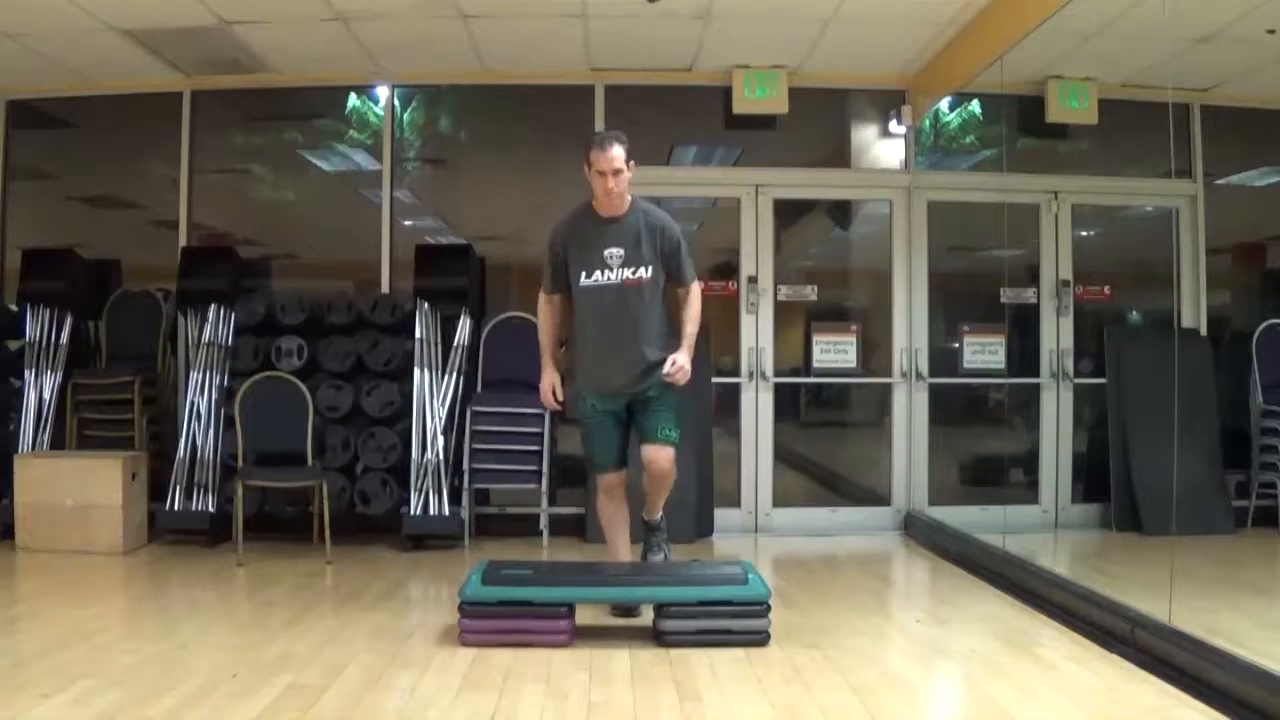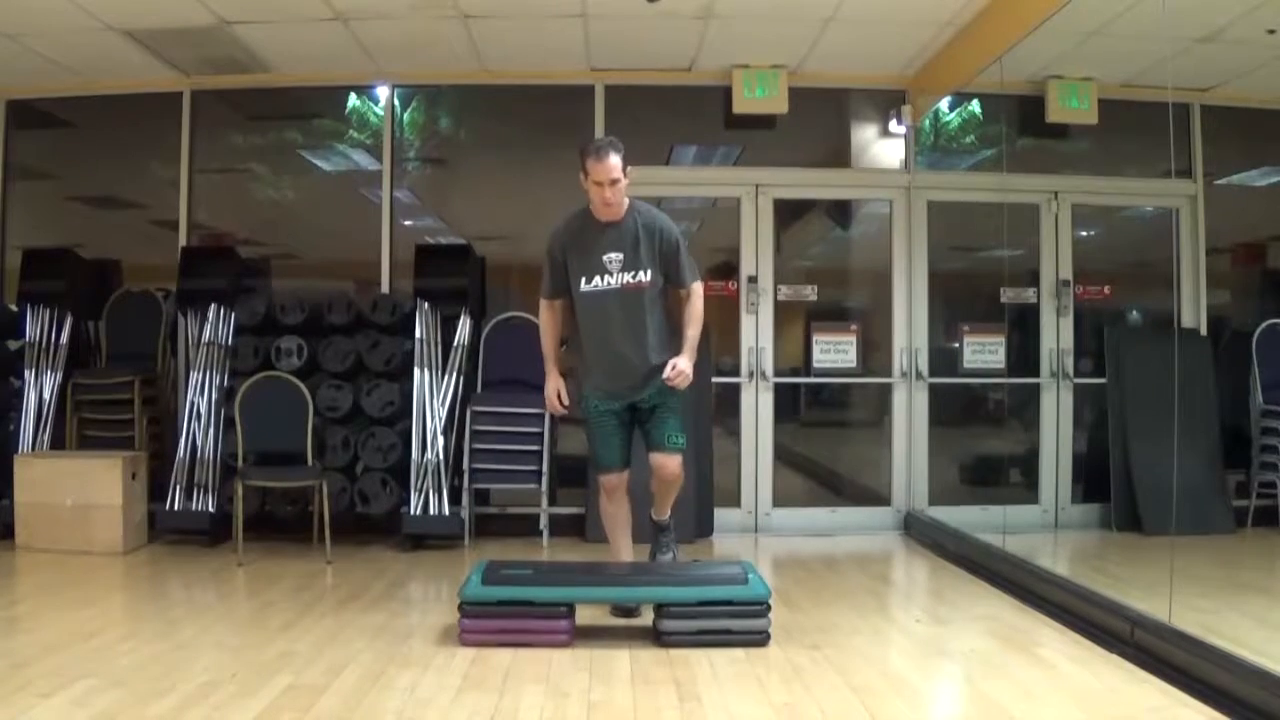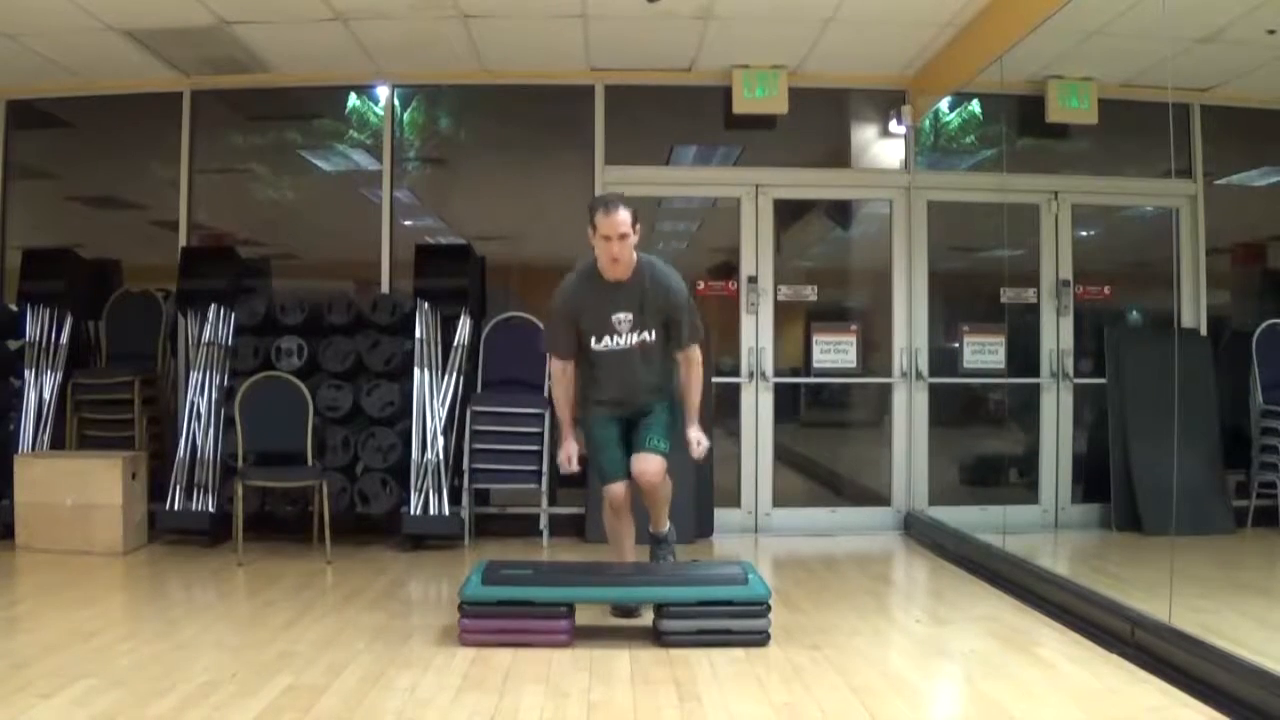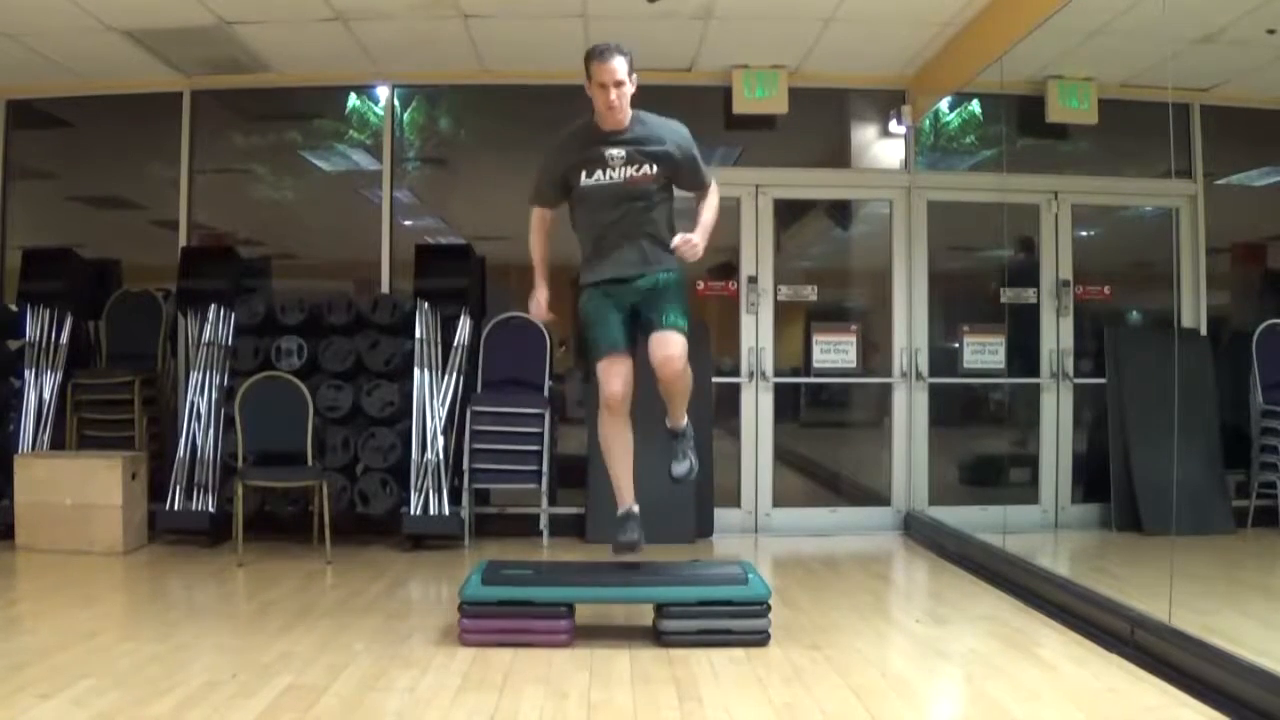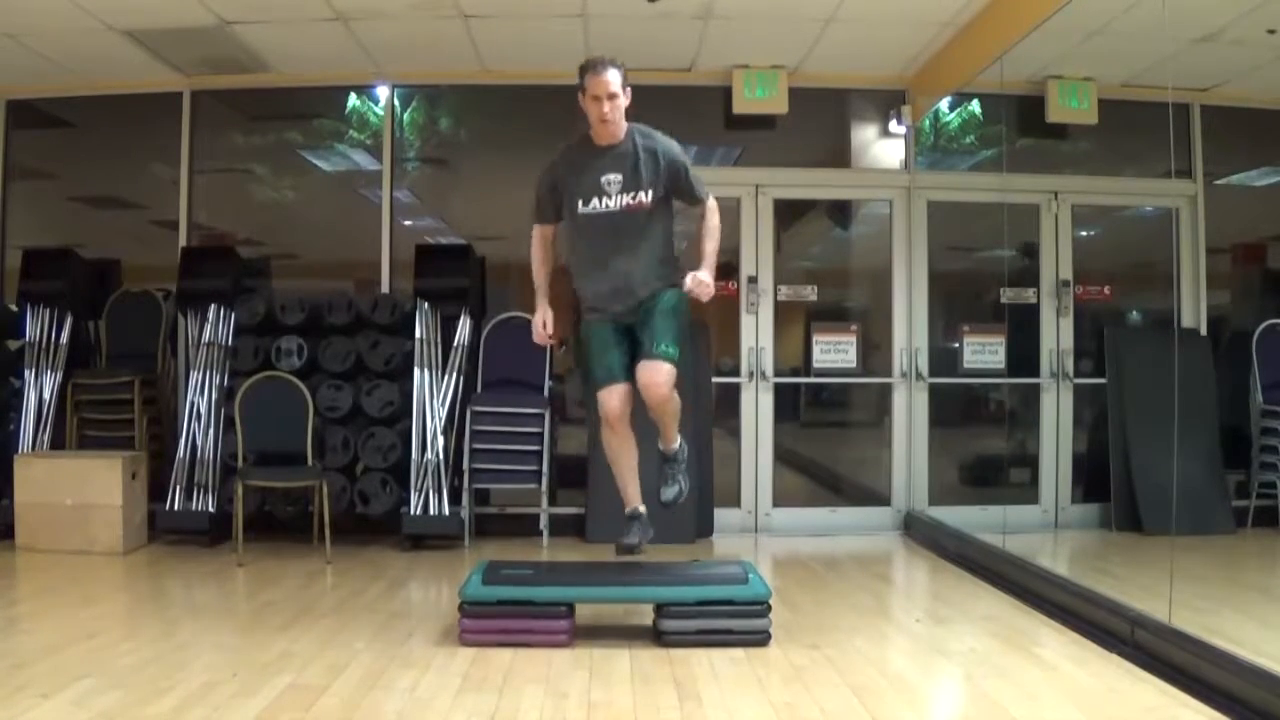
dt=0.5s
person 1, frame 1
left shoulder: (660, 225)
right shoulder: (567, 232)
left elbow: (690, 290)
right elbow: (551, 300)
left wrist: (685, 349)
right wrist: (548, 365)
left hip: (654, 371)
right hip: (596, 381)
left knee: (660, 461)
right knee: (609, 480)
left ankle: (654, 522)
person 1, frame 2
left shoulder: (658, 227)
right shoulder: (565, 237)
left elbow: (692, 291)
right elbow: (551, 306)
left wrist: (687, 353)
right wrist: (552, 371)
left hip: (657, 375)
right hip: (600, 383)
left knee: (669, 468)
right knee: (612, 483)
left ankle: (661, 522)
person 1, frame 3
left shoulder: (665, 284)
right shoulder: (574, 289)
left elbow: (689, 355)
right elbow: (561, 366)
left wrist: (693, 423)
right wrist: (567, 435)
left hip: (655, 400)
right hip: (602, 406)
left knee: (648, 471)
right knee: (615, 494)
left ankle: (661, 530)
person 1, frame 4
left shoulder: (670, 136)
right shoulder: (569, 147)
left elbow: (708, 190)
right elbow: (541, 212)
left wrist: (700, 233)
right wrist: (540, 284)
left hip: (658, 273)
right hip: (601, 284)
left knee: (670, 358)
right knee: (614, 392)
left ankle: (679, 427)
right ankle: (627, 510)
person 1, frame 5
left shoulder: (661, 152)
right shoulder: (563, 167)
left elbow: (707, 208)
right elbow: (543, 234)
left wrist: (706, 269)
right wrist: (541, 304)
left hip: (657, 294)
right hip: (600, 307)
left knee: (655, 387)
right knee: (612, 408)
left ankle: (672, 449)
right ankle: (635, 513)
